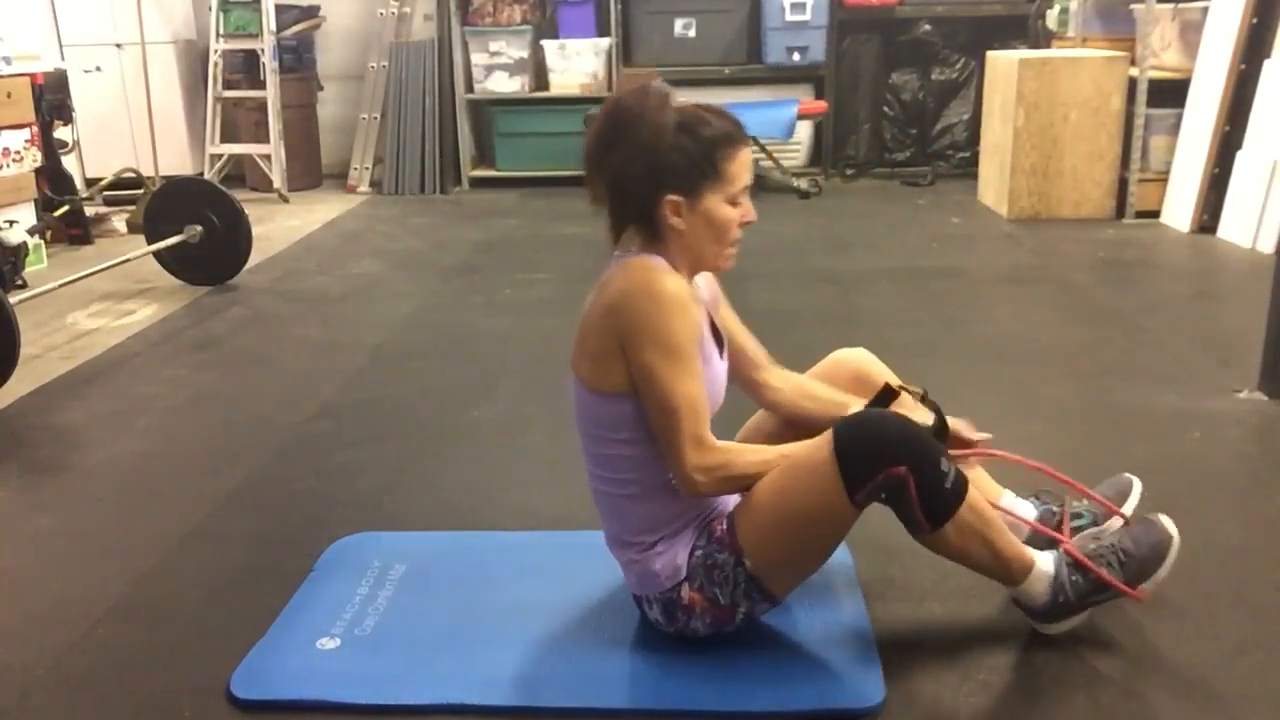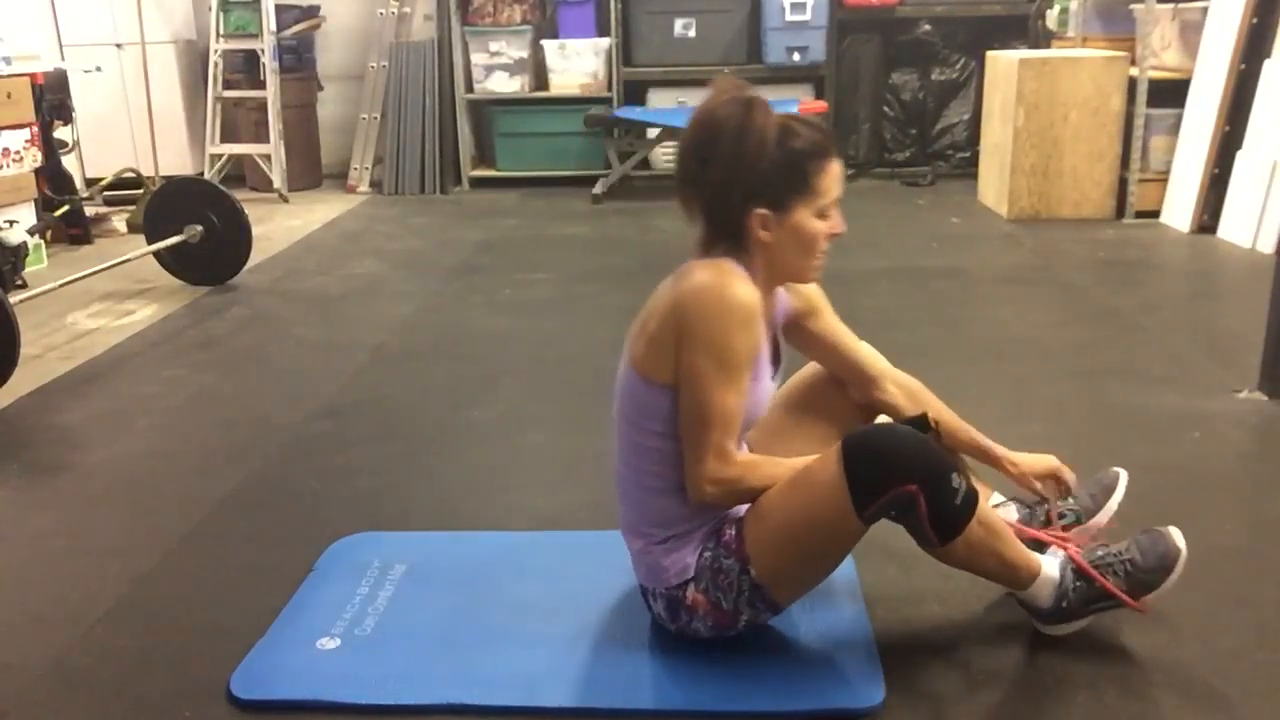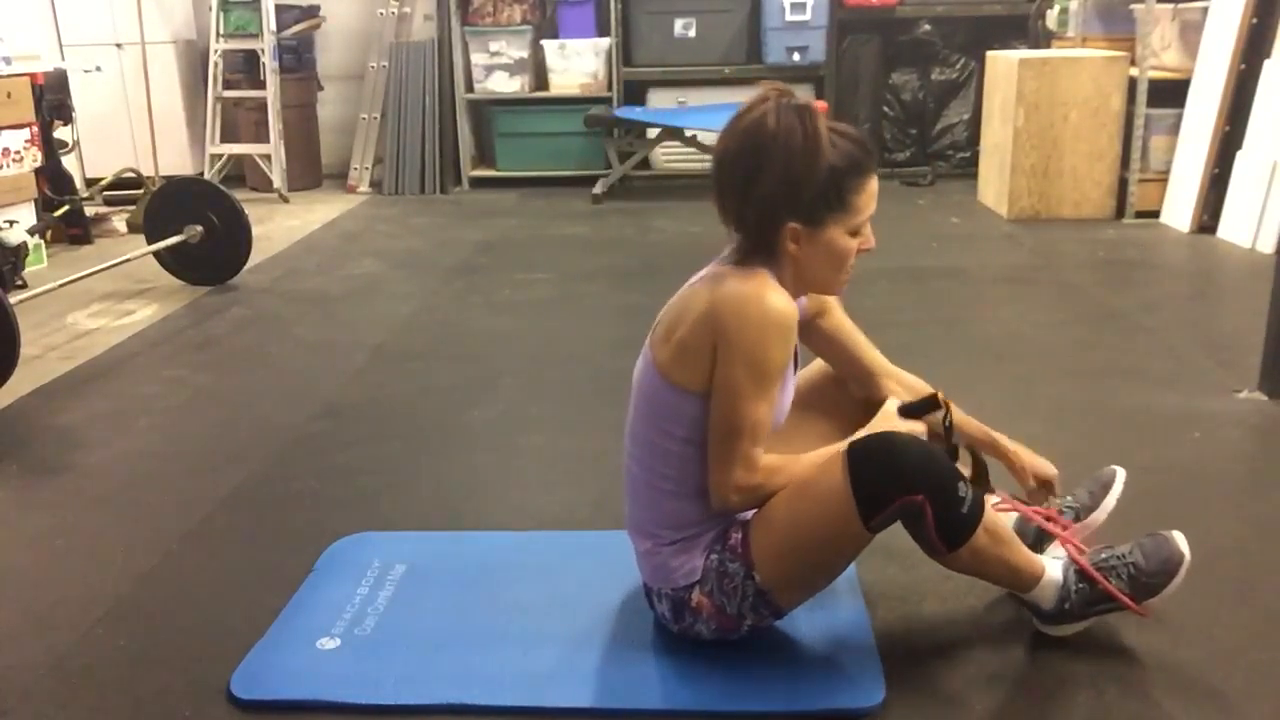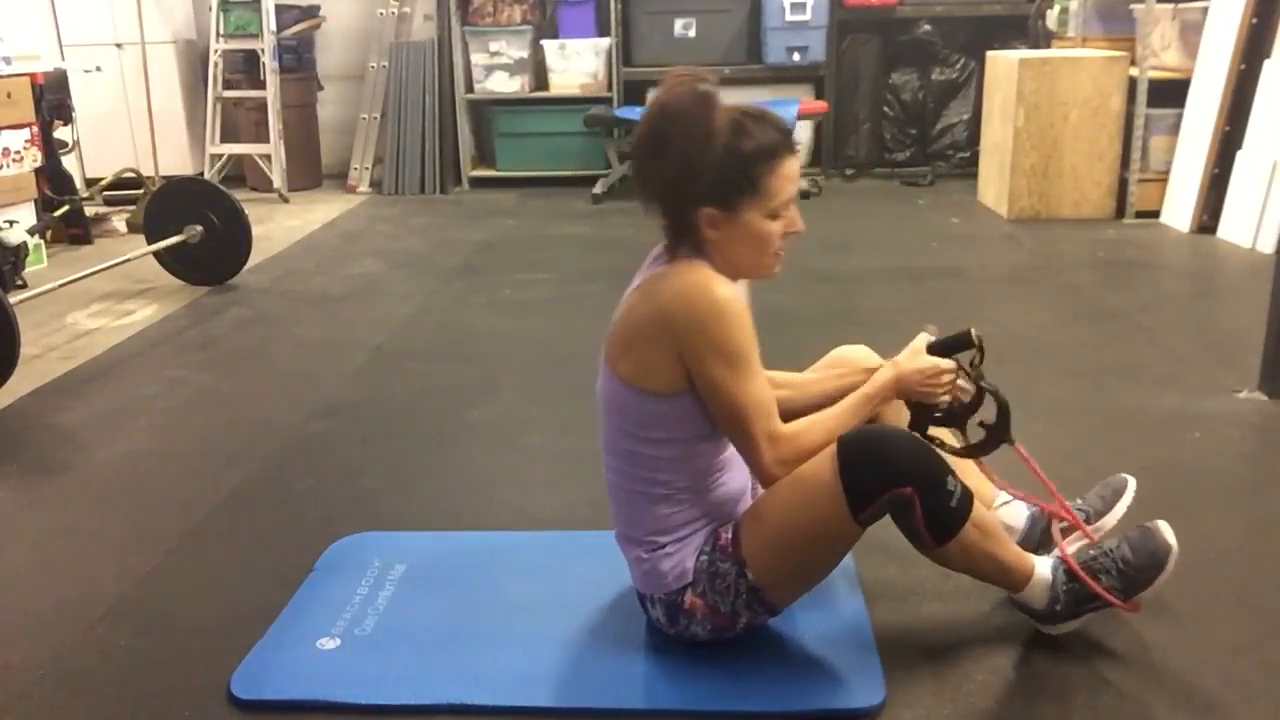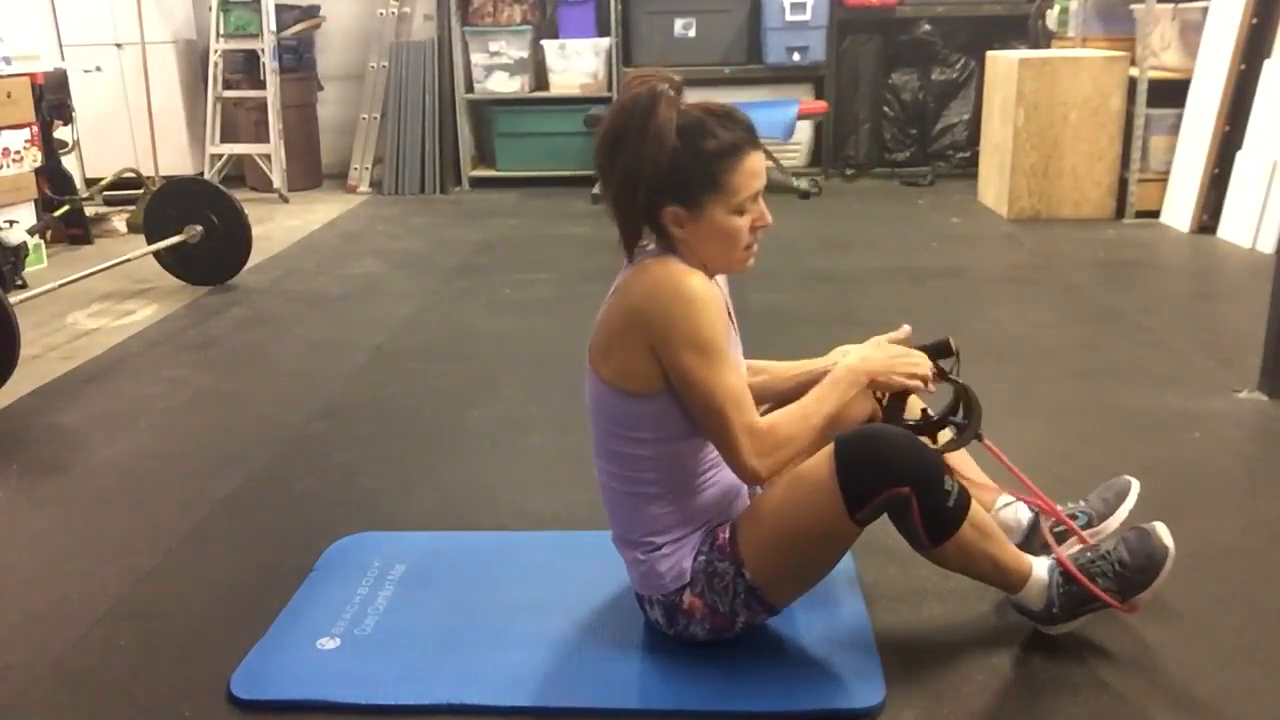
dt=0.3s
person 1, frame 1
left shoulder: (676, 275)
right shoulder: (652, 292)
left elbow: (769, 383)
right elbow: (696, 463)
left wrist: (923, 426)
right wrist: (834, 452)
left hip: (702, 527)
right hip: (688, 582)
left knee: (853, 368)
right knee: (877, 444)
left ankle: (1025, 521)
right ankle: (1048, 586)
person 1, frame 2
left shoulder: (771, 284)
right shoulder: (723, 296)
left elbow: (886, 385)
right elbow: (712, 477)
left wrist: (1002, 458)
right wrist: (847, 467)
left hip: (716, 532)
right hip: (698, 584)
left knee: (862, 367)
right knee: (892, 459)
left ankle: (1007, 521)
right ankle: (1051, 589)
person 1, frame 3
left shoulder: (764, 274)
right shoulder: (760, 306)
left elbow: (884, 383)
right elbow: (736, 482)
left wrist: (1003, 448)
right wrist: (867, 444)
left hip: (710, 535)
right hip: (702, 586)
left knee: (865, 371)
right knee: (899, 465)
left ankle: (1007, 529)
right ankle: (1054, 591)
person 1, frame 4
left shoulder: (688, 268)
right shoulder: (702, 298)
left elbow: (754, 393)
right elbow: (772, 457)
left wrist: (880, 376)
right wrist: (889, 382)
left hip: (704, 526)
right hip: (694, 584)
left knee: (854, 364)
right knee: (886, 459)
left ankle: (1018, 525)
right ankle: (1046, 590)
person 1, frame 5
left shoulder: (669, 270)
right shoulder: (676, 293)
left elbow: (736, 382)
right elbow: (755, 455)
left wrist: (857, 368)
right wrist: (853, 373)
left hip: (701, 530)
right hip: (695, 586)
left knee: (867, 387)
right knee: (885, 458)
left ankle: (1020, 526)
right ankle: (1045, 591)
